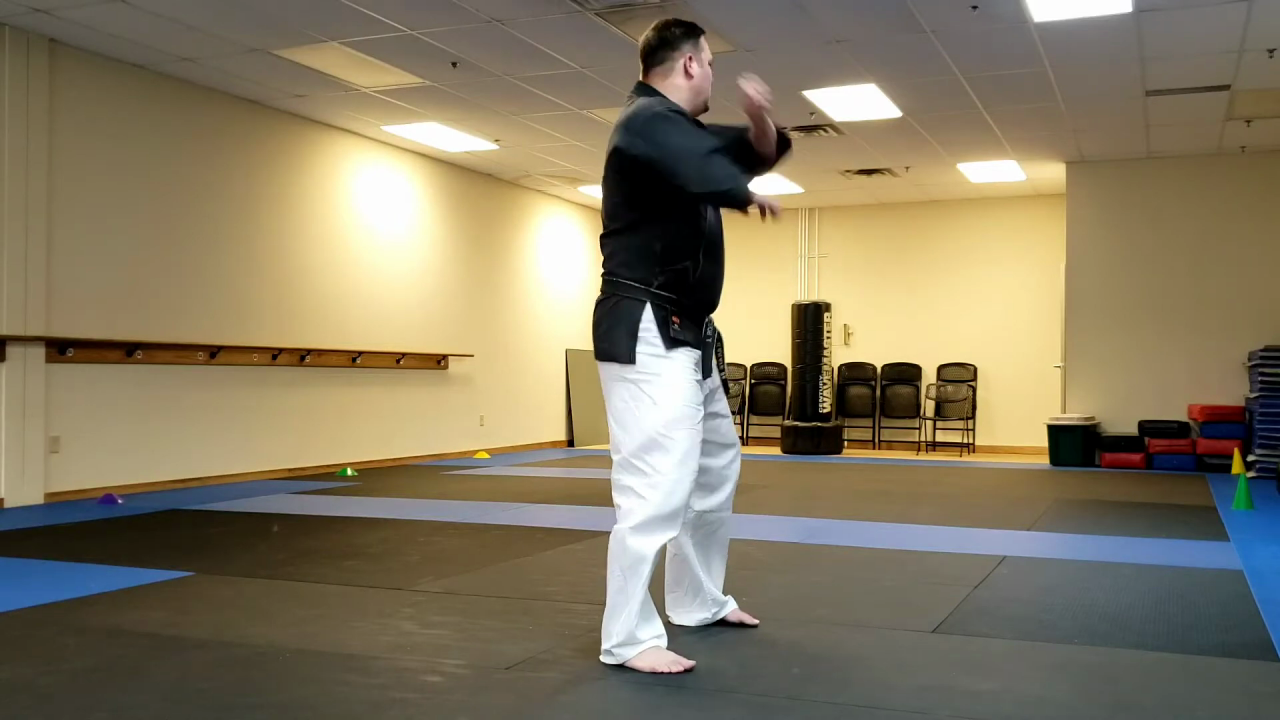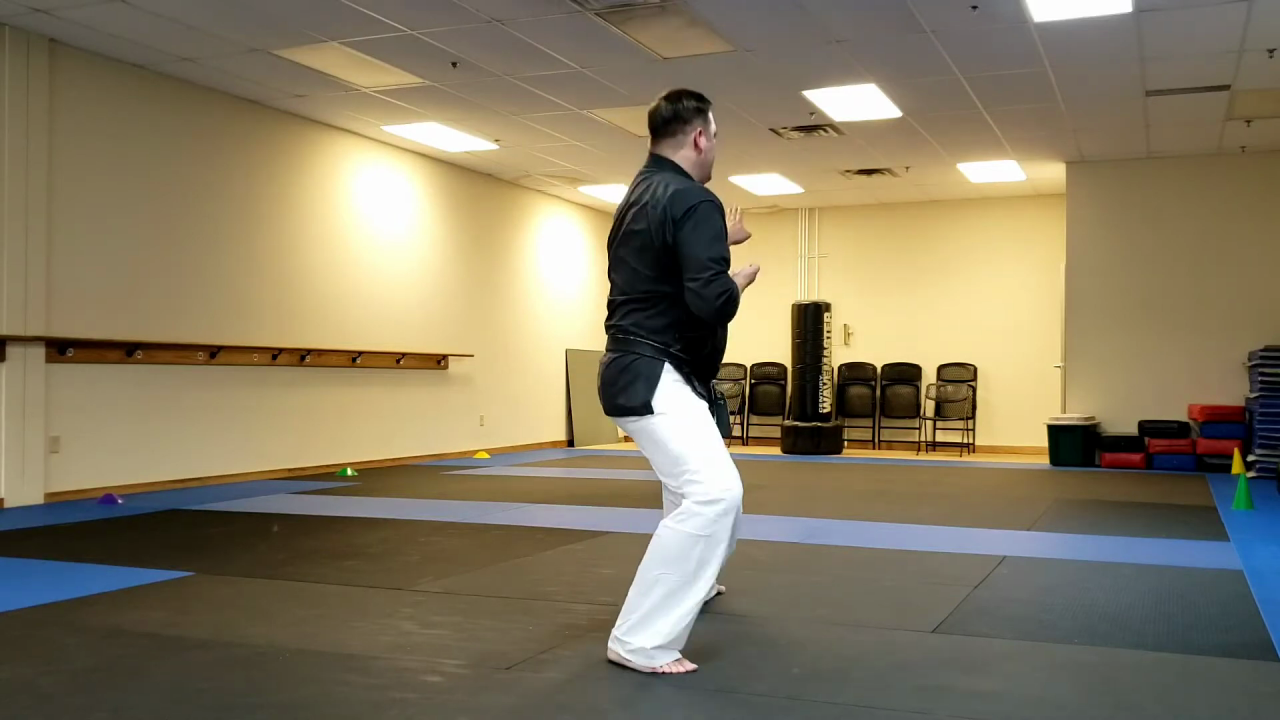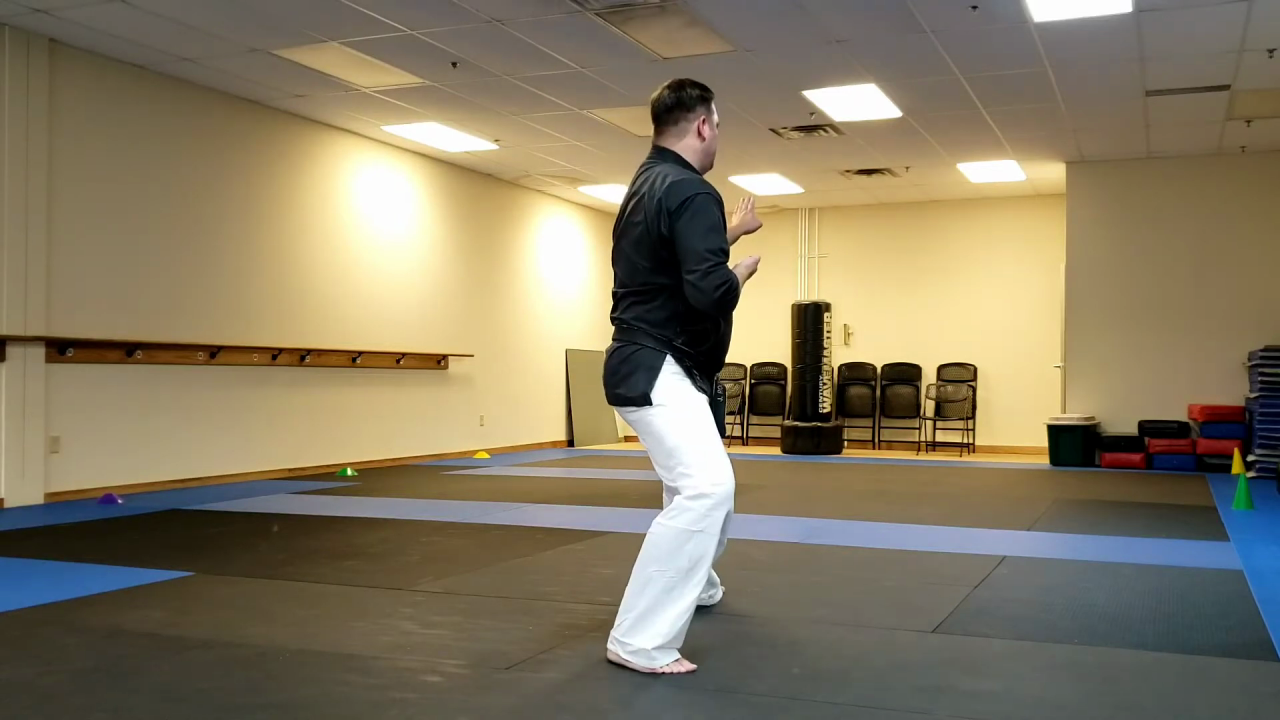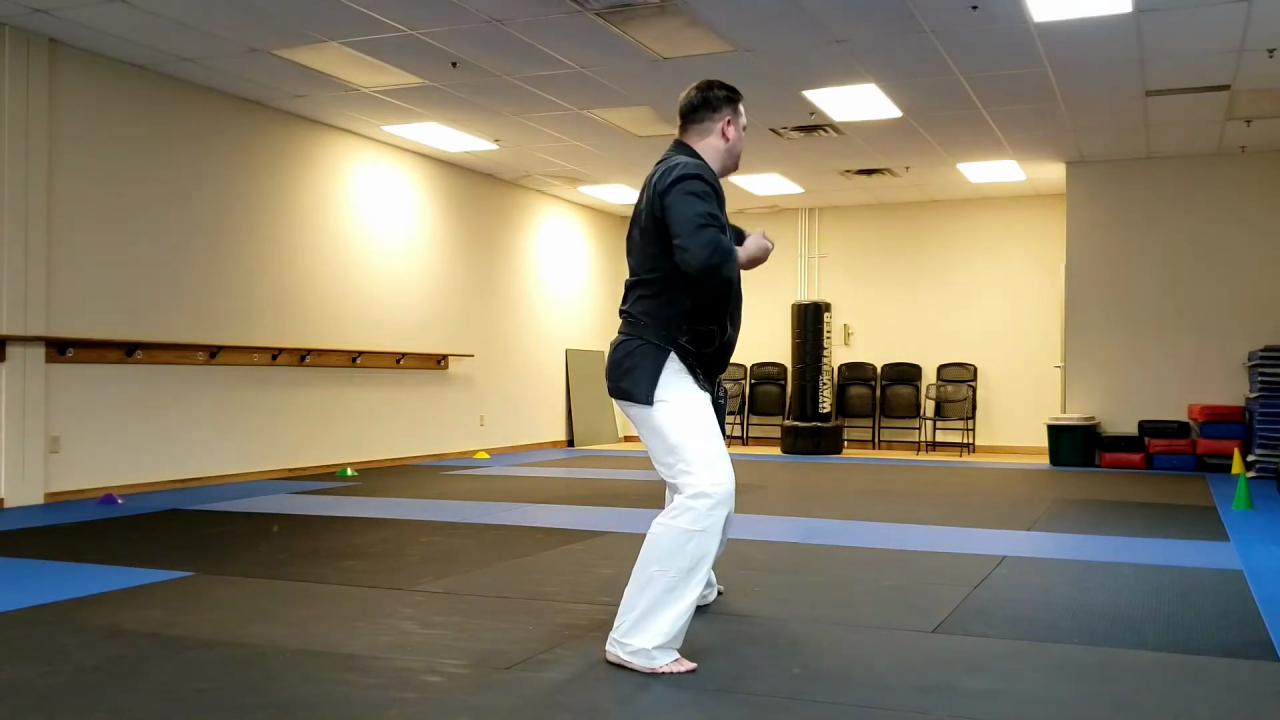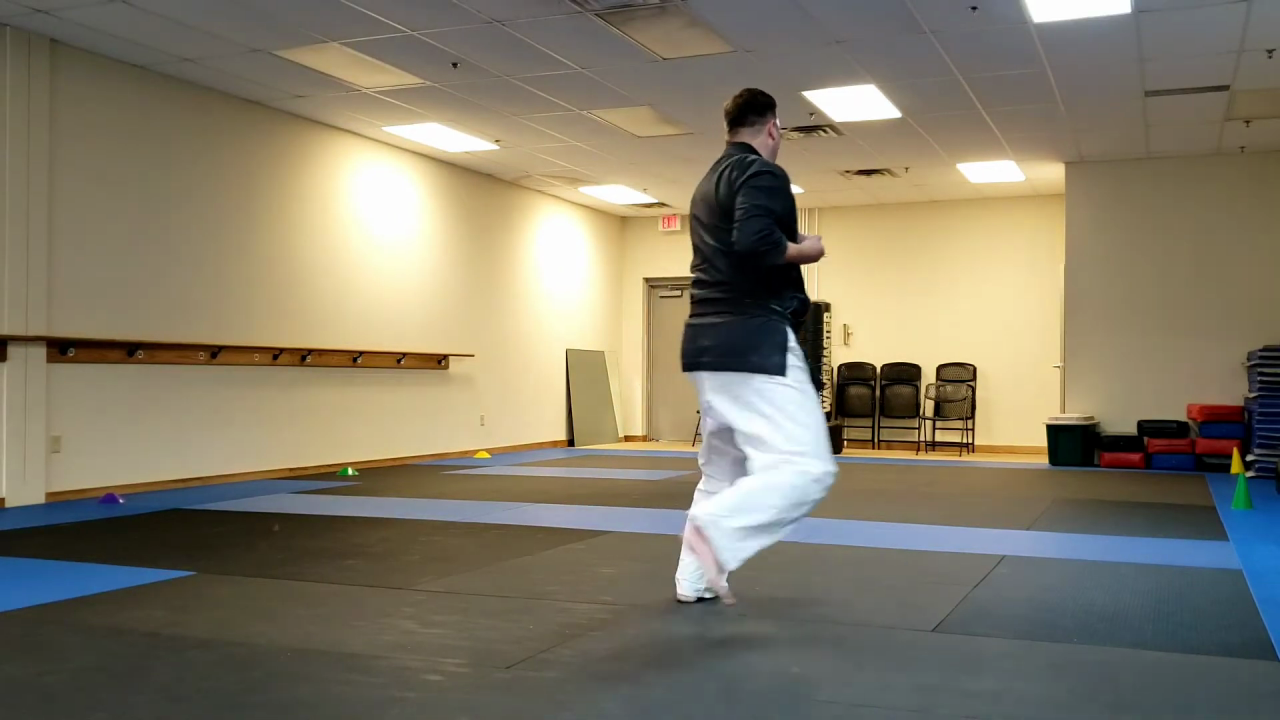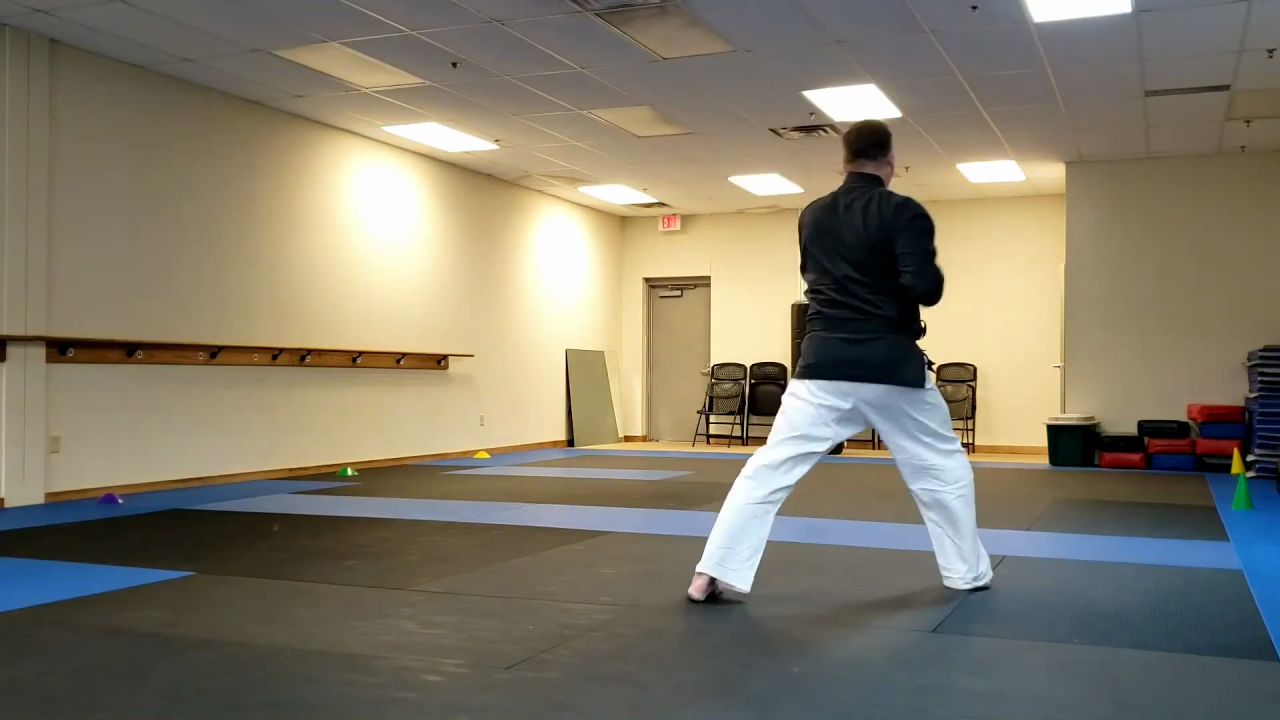
dt=0.5s
person 1, frame 1
left shoulder: (685, 133)
right shoulder: (650, 122)
left elbow: (762, 154)
right elbow: (718, 179)
left wrist: (759, 117)
right wrist: (755, 197)
left hip: (686, 333)
right hip: (647, 333)
left knee: (713, 469)
right knee: (659, 489)
left ankle: (699, 602)
right ankle: (627, 638)
person 1, frame 2
left shoulder: (642, 195)
right shoulder: (693, 202)
right elbow: (711, 301)
left wrist: (721, 241)
right wrist: (742, 276)
left hip: (642, 370)
right hip: (655, 376)
left knee: (695, 487)
right knee: (714, 495)
left ankle: (692, 582)
right ankle: (640, 641)
person 1, frame 3
left shoulder: (650, 183)
right shoulder: (689, 191)
right elbow: (710, 292)
left wrist: (732, 231)
right wrist: (744, 268)
left hip: (648, 362)
right hip: (659, 369)
left knee: (697, 483)
right knee: (706, 489)
left ankle: (695, 584)
right ankle: (639, 641)
person 1, frame 4
left shoulder: (685, 176)
right shoulder: (687, 178)
right elbow: (698, 257)
left wrist: (743, 243)
right wrist: (742, 256)
left hip: (671, 362)
right hip: (660, 366)
left knee: (702, 483)
right knee: (706, 489)
left ankle: (692, 582)
right ankle: (639, 641)
person 1, frame 5
left shoulder: (709, 186)
right shoulder: (762, 173)
right elbow: (752, 243)
left wrist: (788, 242)
right wrist: (804, 250)
left hip: (707, 345)
right hip: (758, 339)
left knee: (723, 471)
right knee: (807, 466)
left ankle: (695, 579)
right ankle: (720, 532)
person 1, frame 6
left shoulder: (816, 215)
right shoulder: (904, 211)
right elbow: (924, 289)
right wrist: (923, 277)
left hip: (824, 361)
right hip: (892, 361)
left knee: (769, 468)
right knee: (943, 466)
left ankle: (713, 571)
right ankle: (968, 571)
